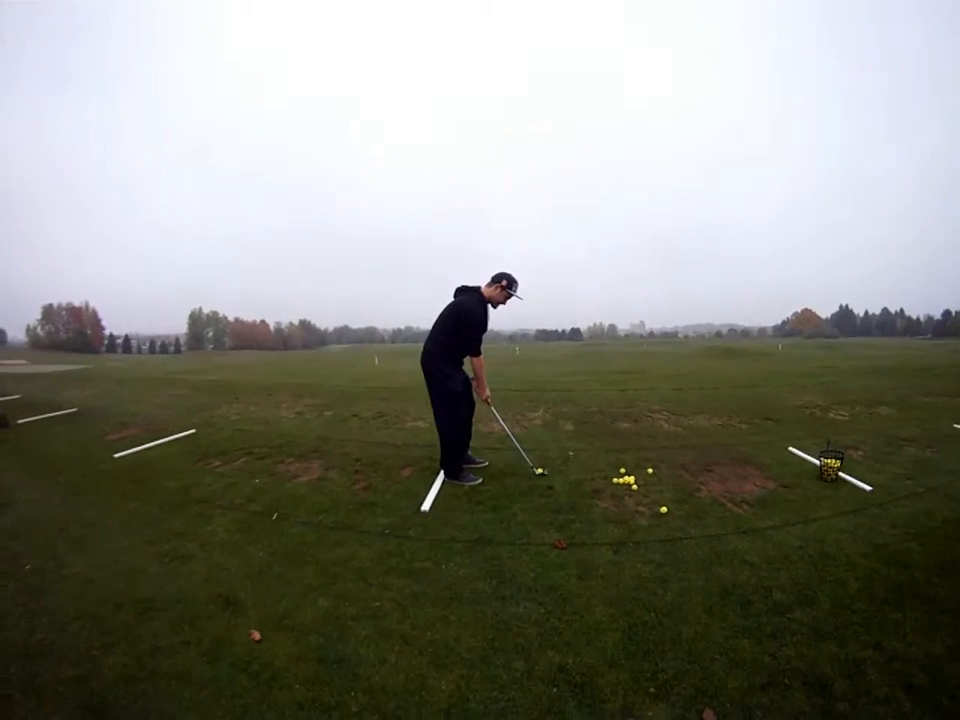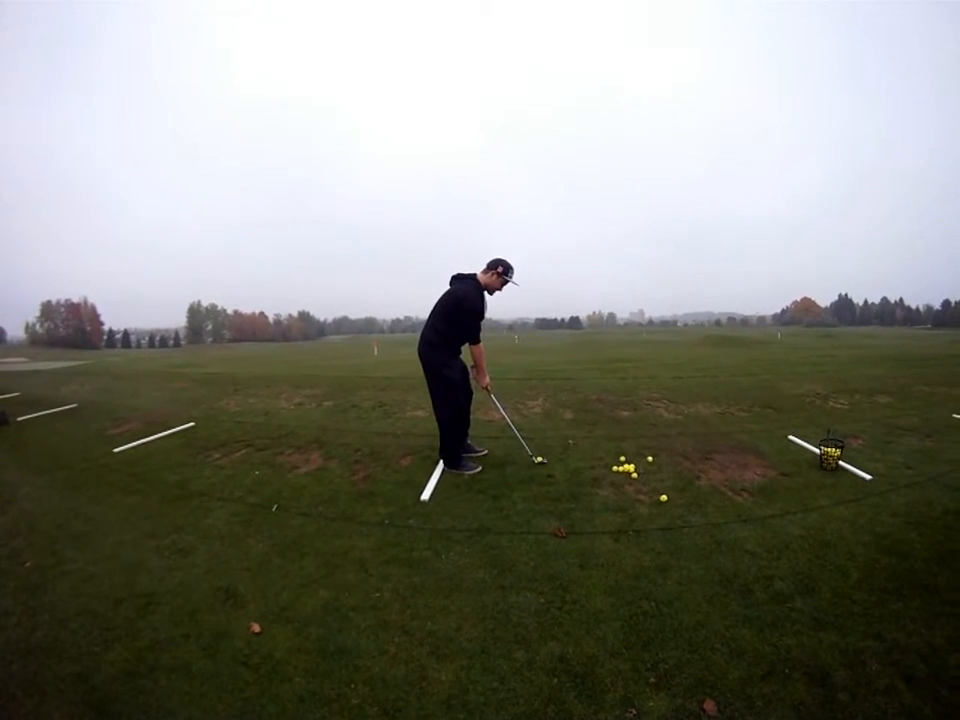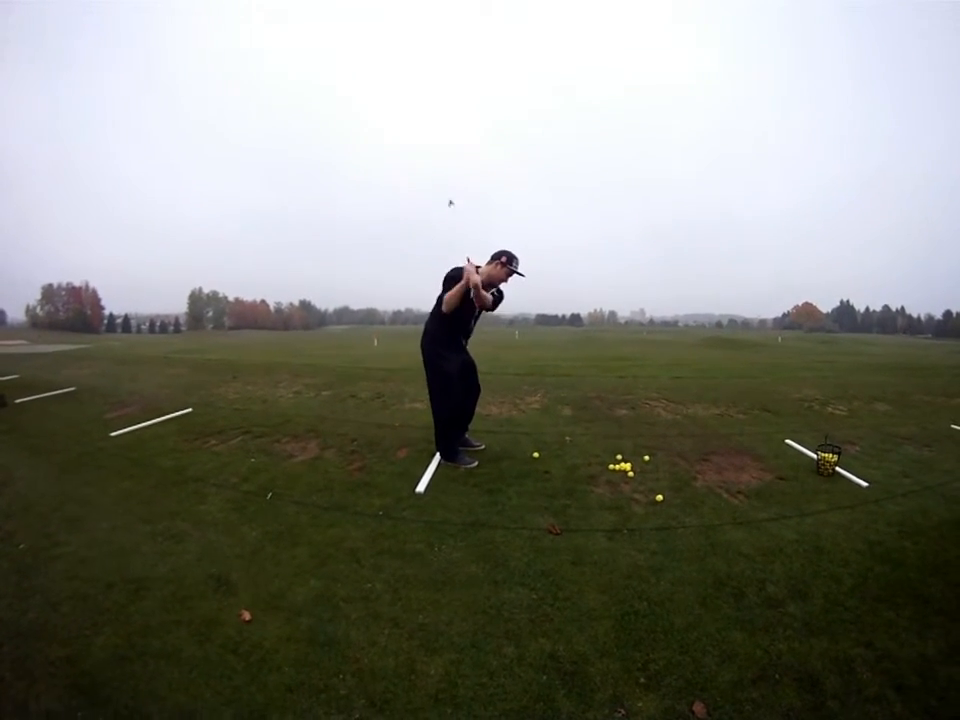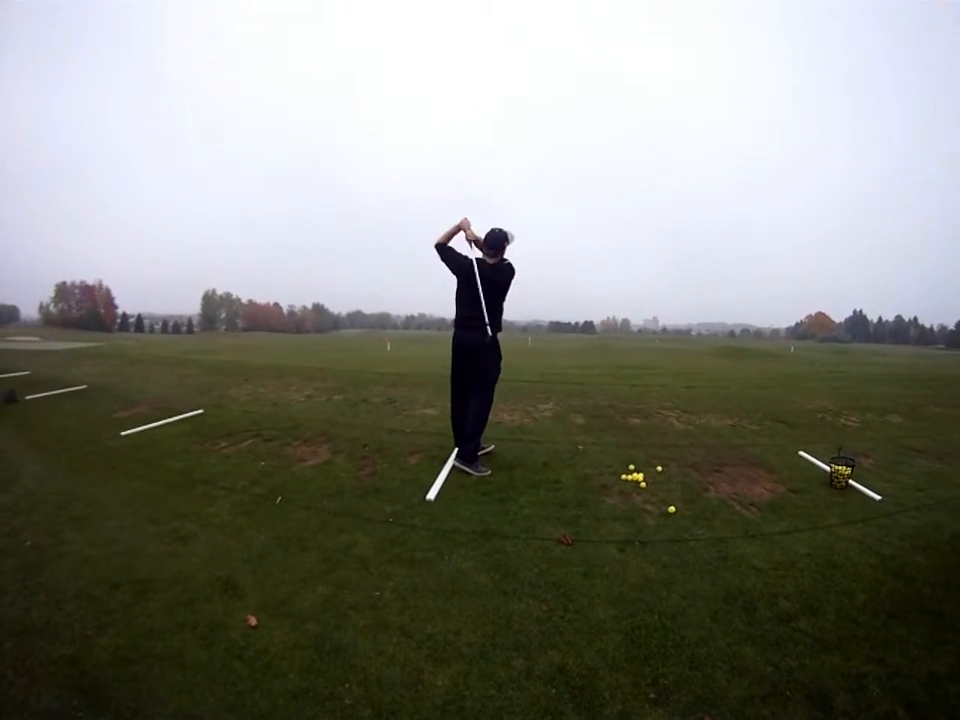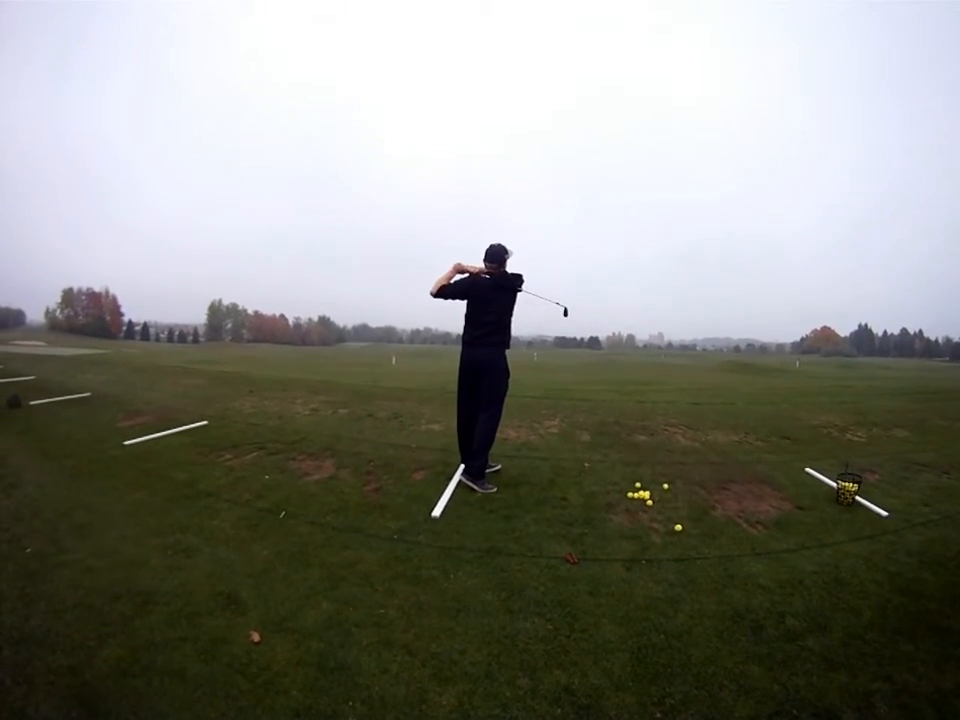
dt=1s
person 1, frame 1
left shoulder: (473, 301)
right shoulder: (472, 306)
left elbow: (471, 347)
right elbow: (474, 351)
left wrist: (477, 378)
right wrist: (483, 385)
left hip: (448, 361)
right hip: (438, 363)
left knee: (465, 407)
right knee: (452, 414)
left ankle: (461, 454)
right ankle: (452, 470)
person 1, frame 2
left shoulder: (470, 289)
right shoulder: (469, 295)
left elbow: (471, 335)
right elbow: (474, 339)
left wrist: (477, 367)
right wrist: (482, 373)
left hip: (446, 350)
right hip: (436, 352)
left knee: (463, 396)
right knee: (451, 403)
left ankle: (461, 443)
right ankle: (452, 459)
person 1, frame 3
left shoulder: (495, 292)
right shoulder: (457, 275)
left elbow: (486, 303)
right elbow: (446, 308)
left wrist: (476, 284)
right wrist: (465, 282)
left hip: (458, 345)
right hip: (437, 345)
left knee: (471, 389)
right knee: (447, 396)
left ankle: (458, 436)
right ankle: (448, 451)
person 1, frame 4
left shoulder: (466, 266)
right shoulder: (506, 271)
left elbow: (440, 245)
right elbow: (495, 261)
left wrist: (459, 228)
right wrist: (475, 237)
left hip: (461, 338)
right hip: (486, 342)
left knee: (460, 394)
right knee: (481, 397)
left ankle: (468, 444)
right ankle: (467, 455)
person 1, frame 5
left shoulder: (473, 283)
right shoulder: (513, 282)
left elbow: (436, 291)
left wrist: (455, 270)
right wrist: (478, 271)
left hip: (469, 354)
right hip: (494, 357)
left knee: (467, 411)
right knee: (489, 413)
left ankle: (472, 461)
right ankle: (474, 471)
